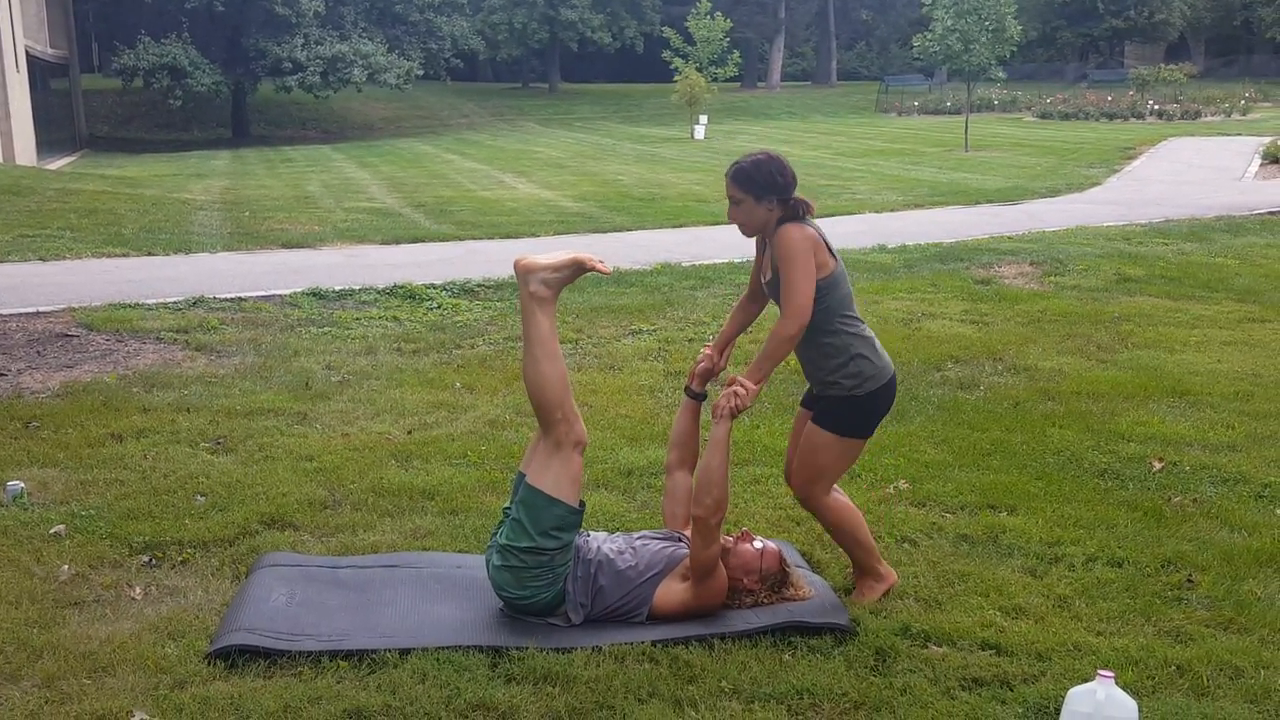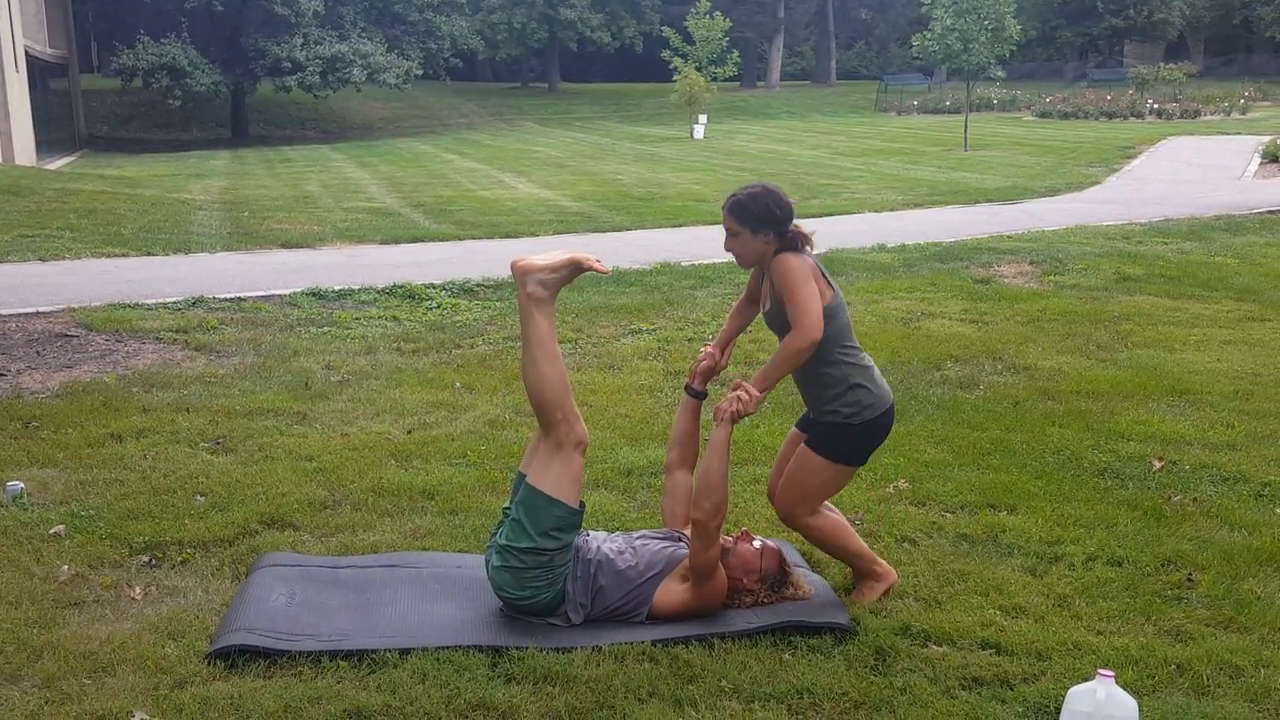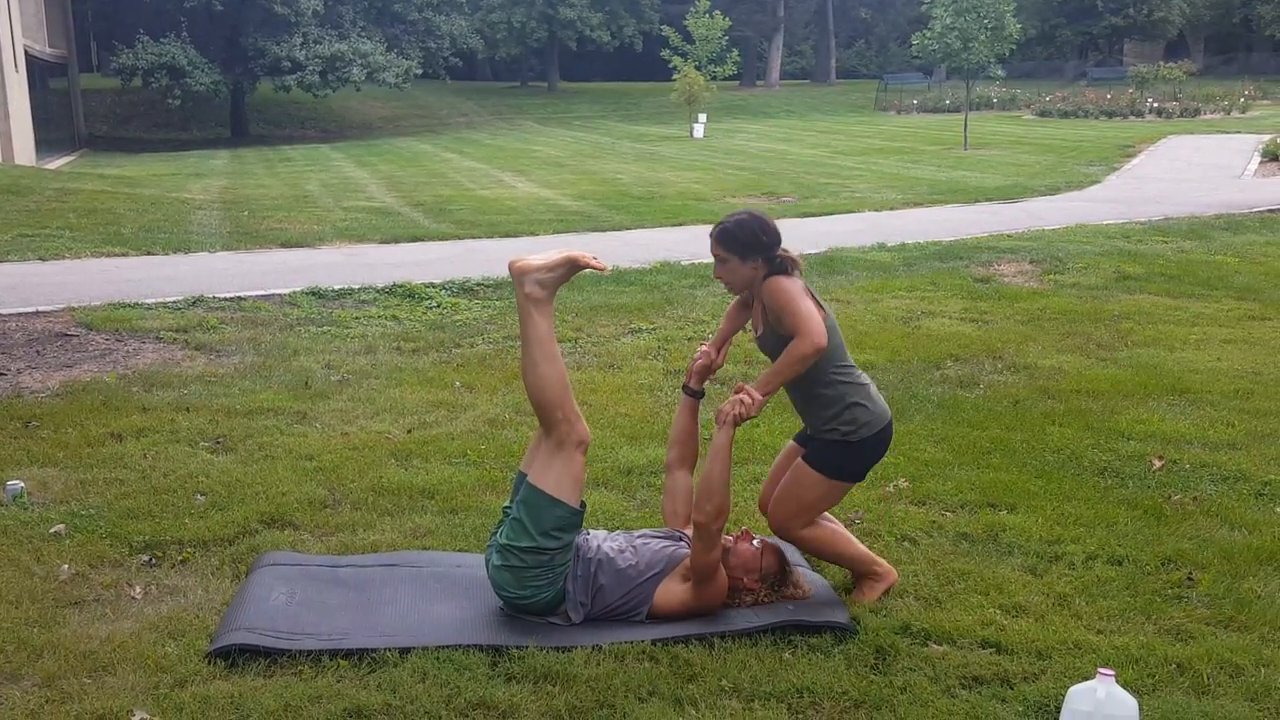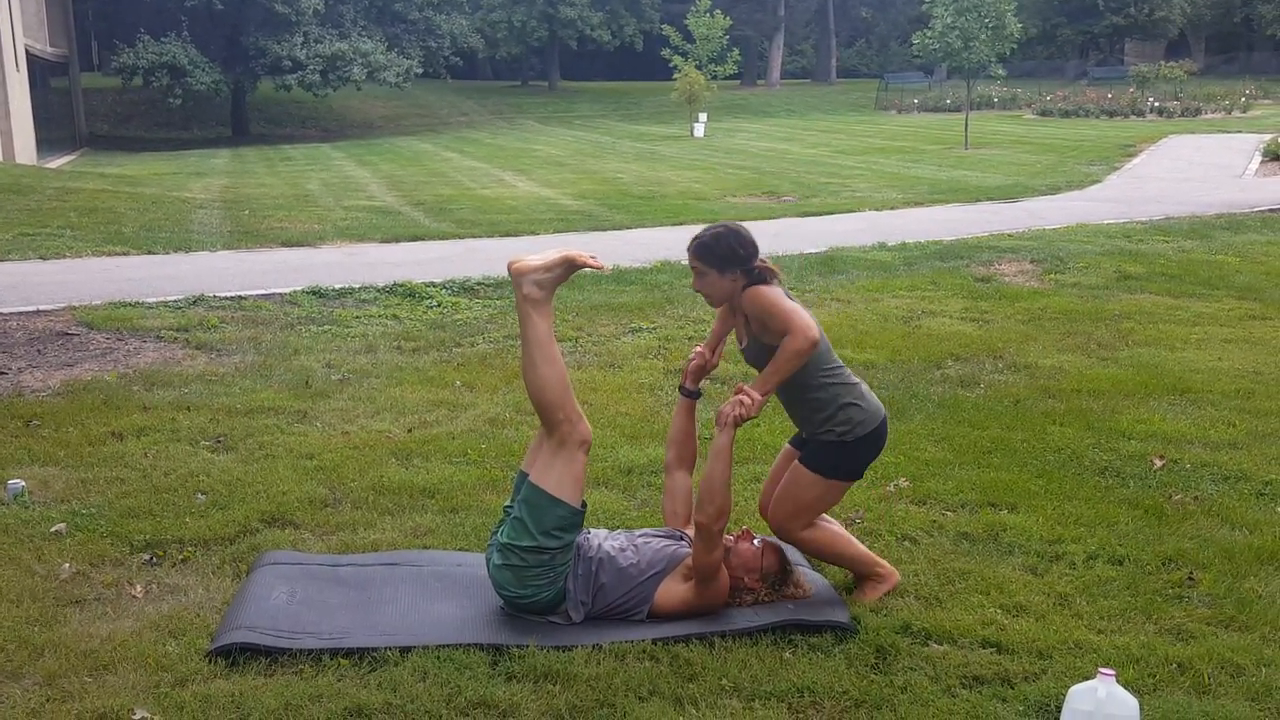
dt=0.1s
person 1, frame 1
left shoulder: (794, 237)
right shoulder: (771, 239)
left elbow: (795, 320)
right elbow: (753, 298)
left wrist: (752, 379)
right wrist: (720, 347)
left hip: (859, 385)
right hip: (832, 383)
left knee: (810, 487)
right knee: (799, 476)
left ankle: (876, 572)
right ankle: (861, 565)
person 1, frame 2
left shoulder: (789, 265)
right shoulder: (770, 267)
left elbow: (808, 334)
right elbow: (749, 306)
left wrist: (757, 386)
right wrist: (721, 346)
left hip: (858, 414)
right hip: (832, 409)
left knee: (792, 506)
right knee: (782, 495)
left ankle: (876, 571)
right ankle: (867, 564)
person 1, frame 3
left shoulder: (778, 289)
right shoulder: (759, 290)
left elbow: (813, 341)
right elbow: (740, 307)
left wrist: (758, 391)
right wrist: (716, 347)
left hip: (856, 431)
right hip: (828, 425)
left knee: (785, 521)
right knee: (772, 505)
left ankle: (876, 572)
right ankle: (864, 565)
person 1, frame 4
left shoulder: (758, 297)
right shoulder: (742, 296)
left elbow: (805, 337)
left wrist: (757, 391)
right wrist: (709, 349)
left hip: (850, 430)
right hip: (822, 426)
left knee: (784, 521)
right knee: (772, 508)
left ankle: (877, 572)
right ankle: (870, 567)
person 2, frame 1
left shoulder: (709, 590)
right shoulder: (686, 548)
left elbow: (707, 514)
right elbow: (679, 466)
left wrist: (722, 425)
right wrist: (695, 390)
left hip: (532, 580)
right hip: (519, 559)
left knee: (565, 434)
right knee: (558, 429)
left ankle: (540, 290)
right ankle: (539, 287)
person 2, frame 2
left shoulder: (709, 590)
right shoulder: (686, 547)
left elbow: (706, 517)
right elbow: (679, 465)
left wrist: (723, 428)
right wrist: (696, 388)
left hip: (533, 580)
right hip: (517, 557)
left knee: (566, 434)
right knee: (558, 428)
left ankle: (537, 292)
right ankle: (537, 288)
person 2, frame 3
left shoulder: (710, 591)
right shoulder: (686, 546)
left elbow: (707, 519)
right elbow: (679, 465)
left wrist: (725, 432)
right wrist: (693, 387)
left hip: (534, 579)
right hip: (519, 559)
left knee: (568, 434)
right knee: (560, 428)
left ankle: (536, 291)
right ankle: (534, 287)
person 2, frame 4
left shoulder: (711, 588)
right shoulder: (688, 546)
left elbow: (709, 520)
right elbow: (677, 466)
left wrist: (725, 432)
right wrist: (689, 387)
left hip: (533, 579)
right hip: (522, 561)
left knee: (572, 433)
right knee: (560, 425)
left ankle: (534, 293)
right ankle: (534, 291)
